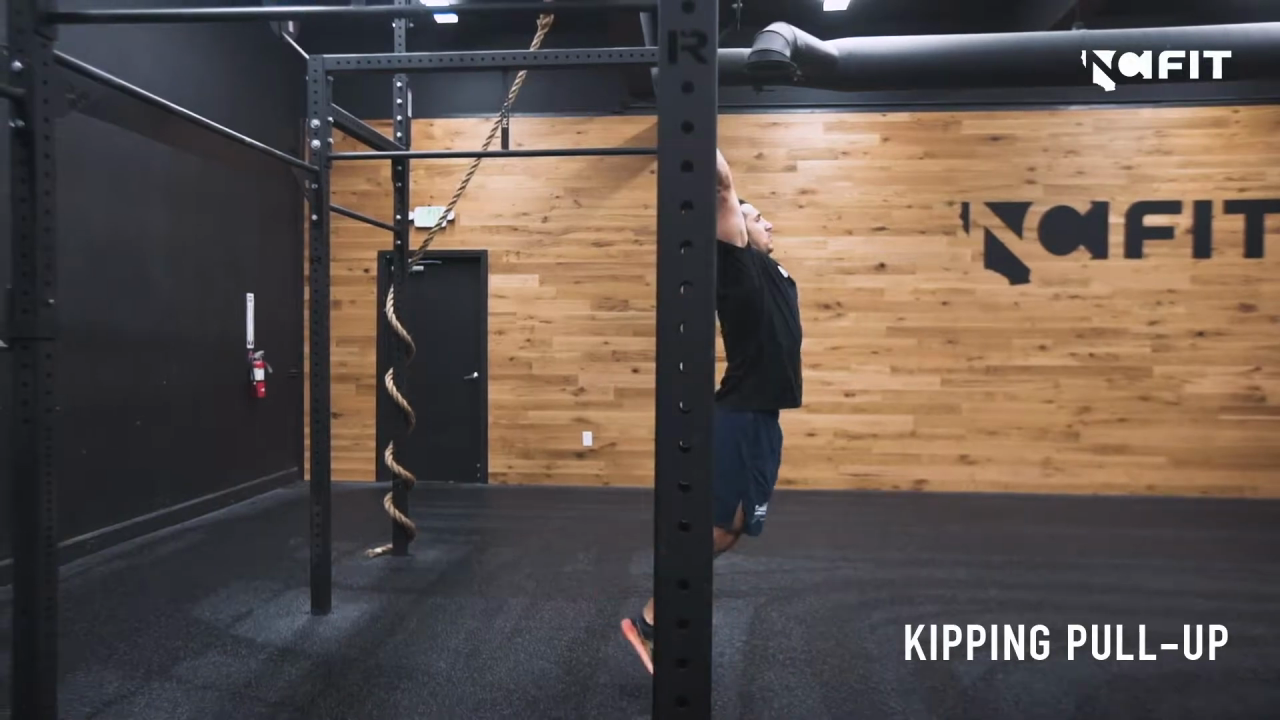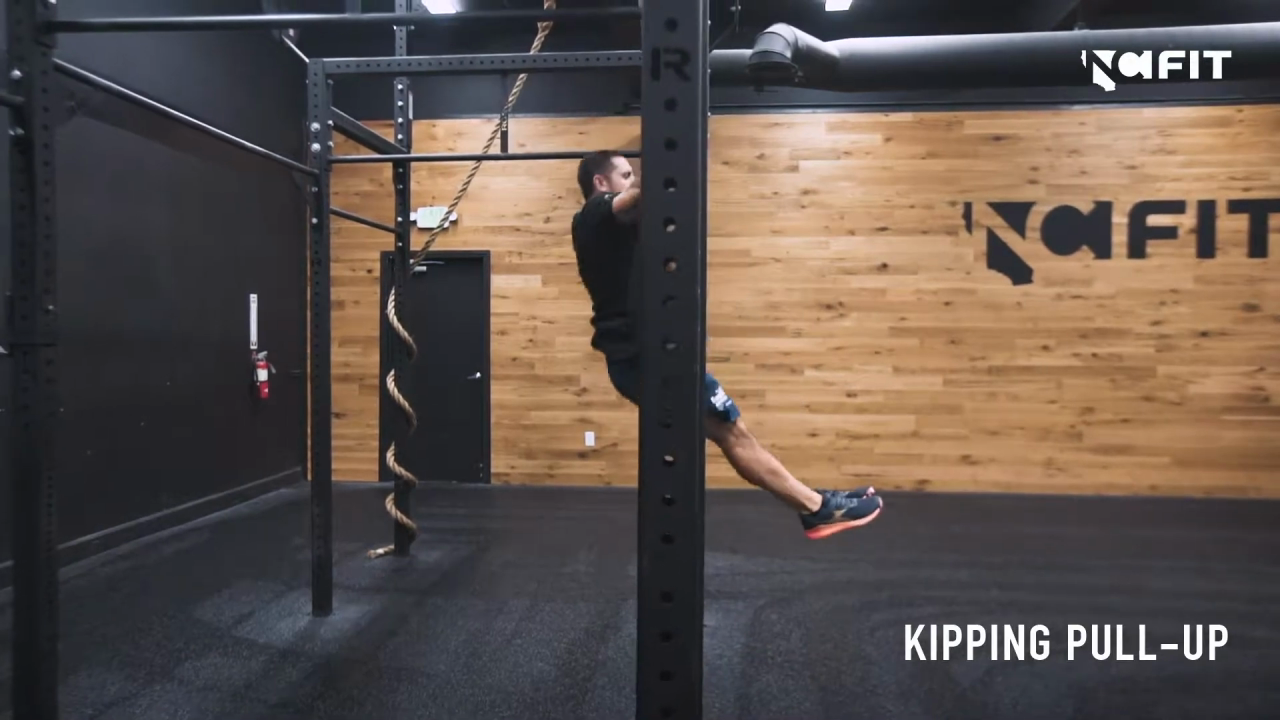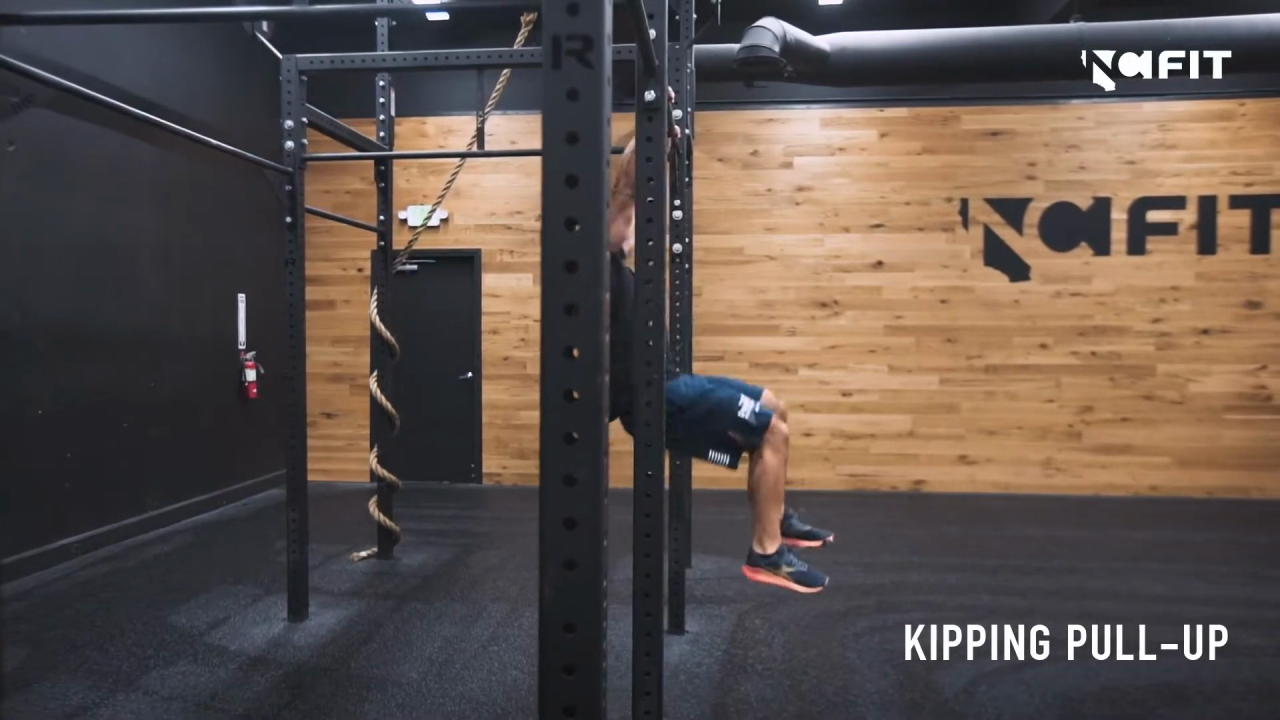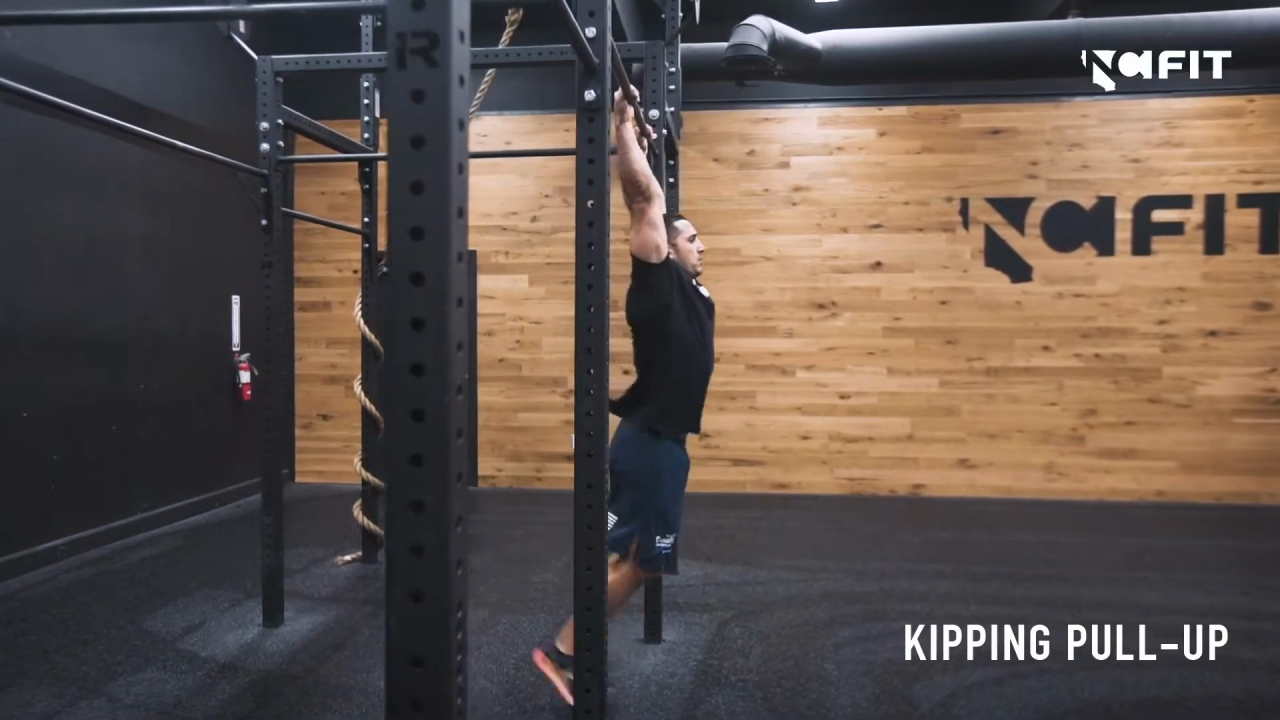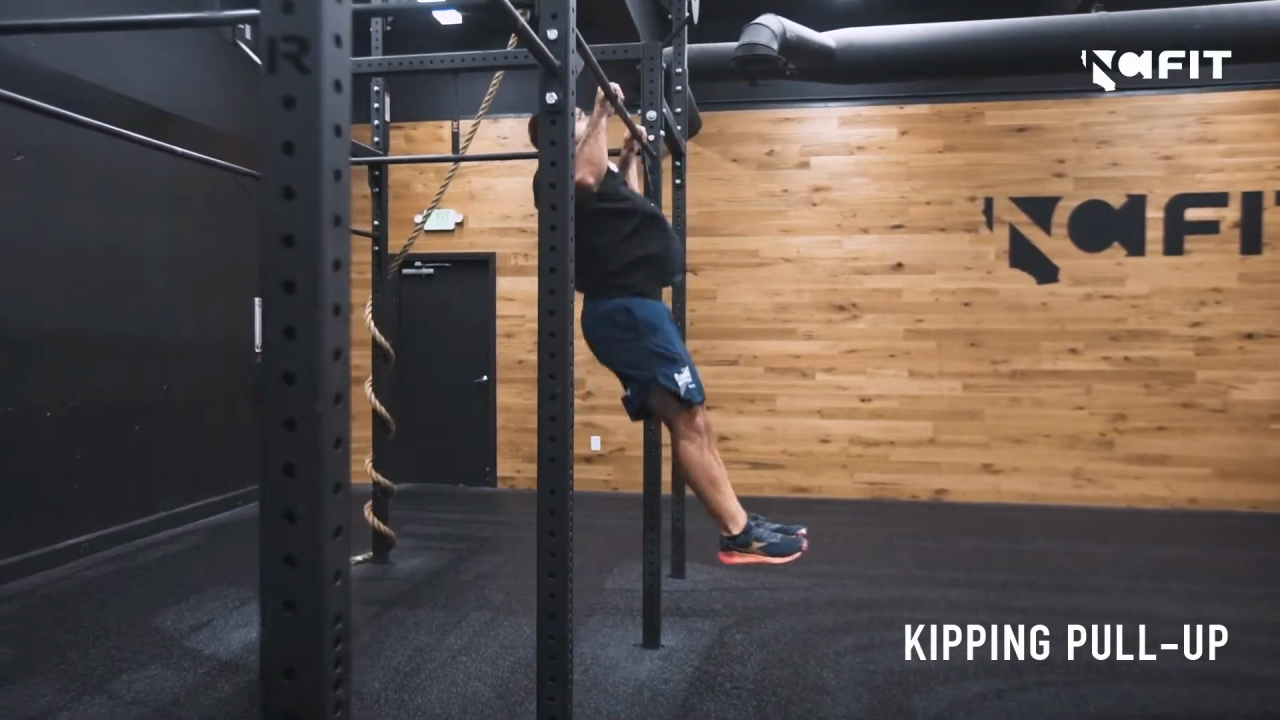
dt=1s
person 1, frame 1
left shoulder: (766, 272)
right shoulder: (741, 266)
left elbow: (723, 190)
right elbow: (724, 190)
left hip: (759, 413)
right hip: (738, 416)
left knee: (733, 528)
right knee: (721, 527)
left ankle: (662, 616)
right ankle: (651, 622)
person 1, frame 2
left shoulder: (609, 228)
right shoulder: (597, 217)
right elbow: (645, 191)
left hip: (643, 353)
right hip: (643, 354)
left knee: (731, 430)
right knee: (732, 431)
right ankle: (819, 508)
person 1, frame 3
left shoulder: (610, 267)
left elbow: (624, 207)
right elbow: (621, 189)
left hip: (664, 387)
right hip: (657, 393)
left knee: (772, 410)
right knee: (774, 430)
left ankle: (779, 520)
right ankle: (766, 551)
person 1, frame 4
left shoulder: (684, 288)
right shoulder: (658, 282)
left elbow: (651, 200)
right elbow: (642, 201)
left wrist: (639, 142)
right wrist: (622, 128)
left hip: (662, 436)
right hip: (649, 439)
left knee: (642, 555)
right knee: (629, 556)
left ankle: (565, 643)
right ankle: (562, 651)
person 1, frame 5
right shoulder: (572, 183)
left elbow: (630, 196)
right elbow: (584, 176)
left wrist: (632, 150)
right wrist: (602, 112)
left hip: (630, 306)
right hip: (622, 309)
left knee: (691, 418)
right knee: (688, 419)
left ankle: (743, 522)
right ankle: (741, 534)
